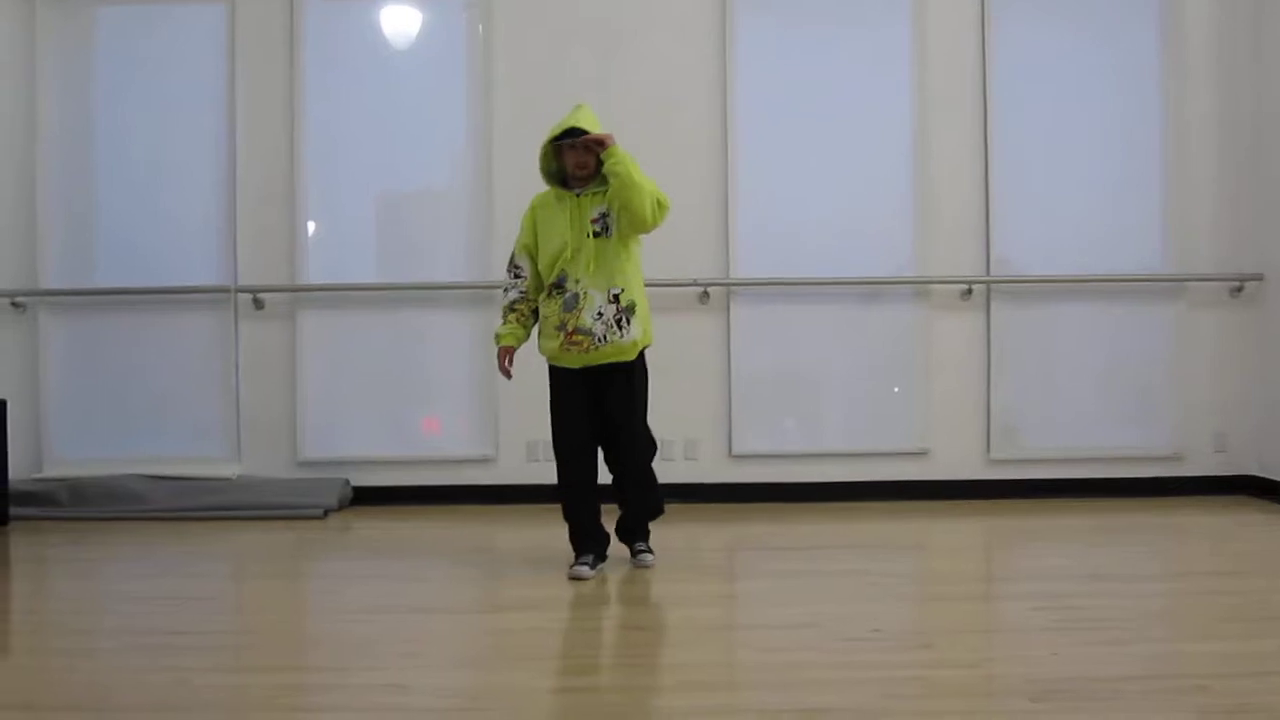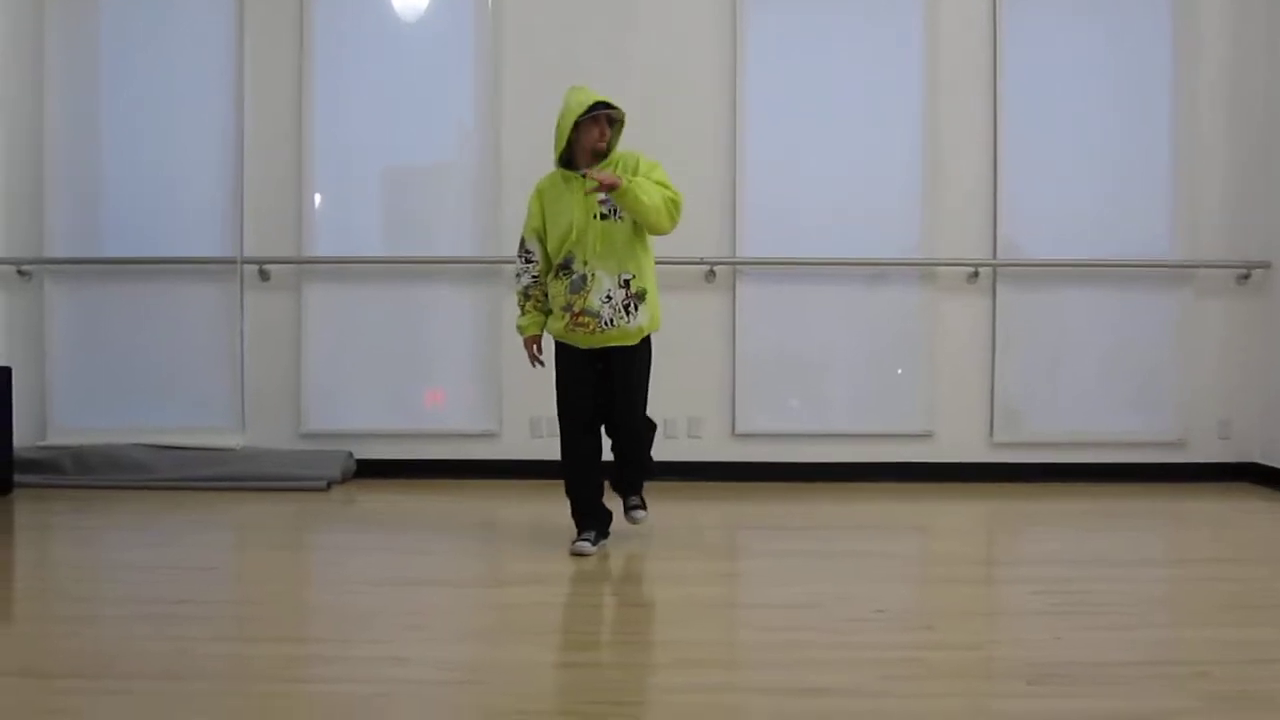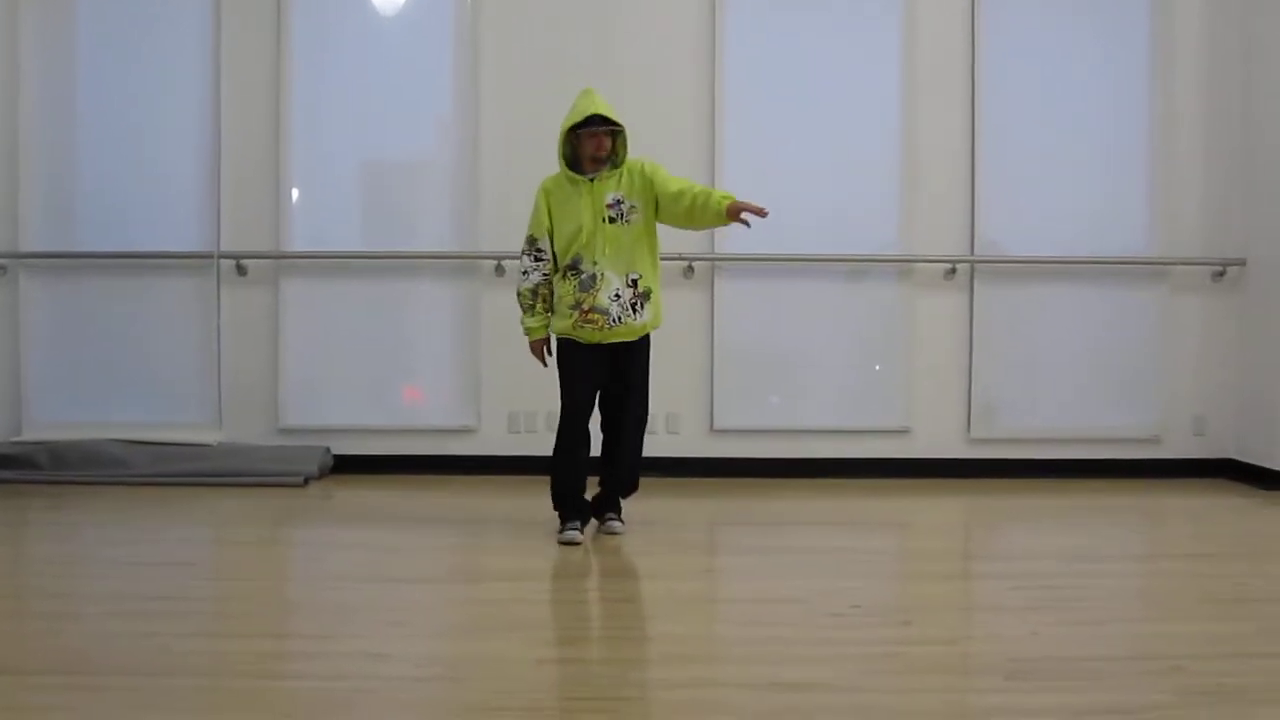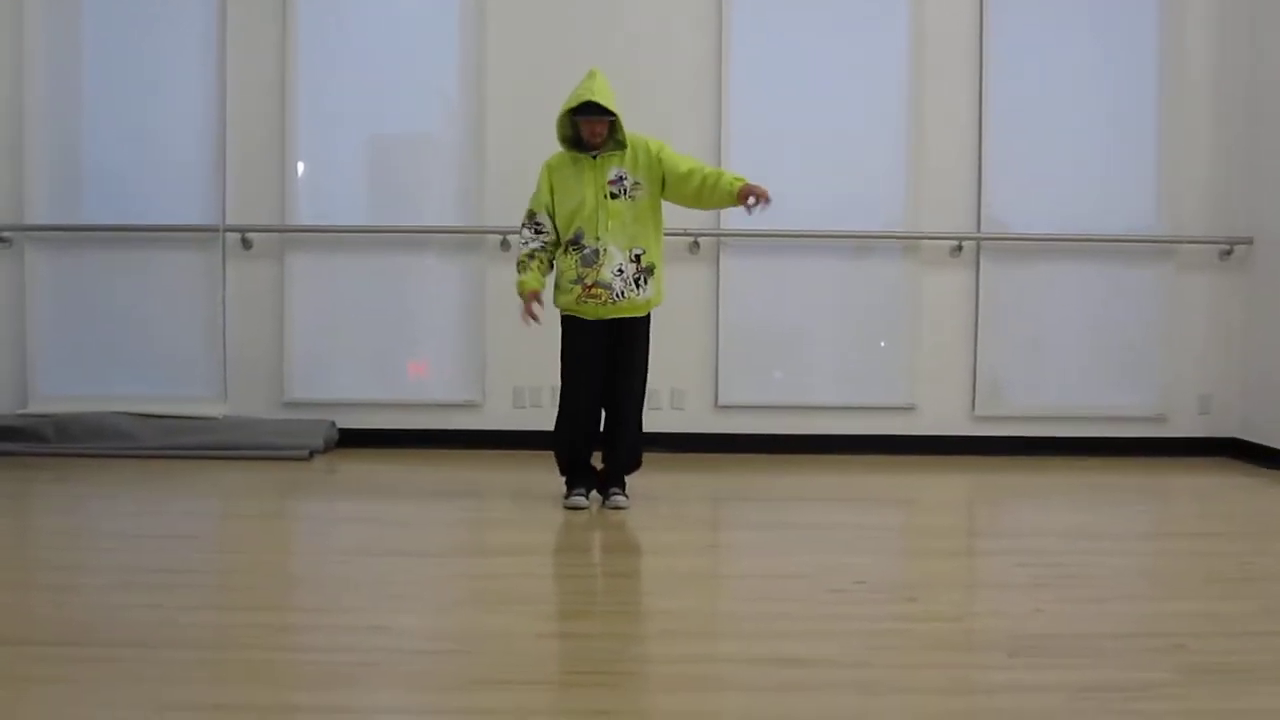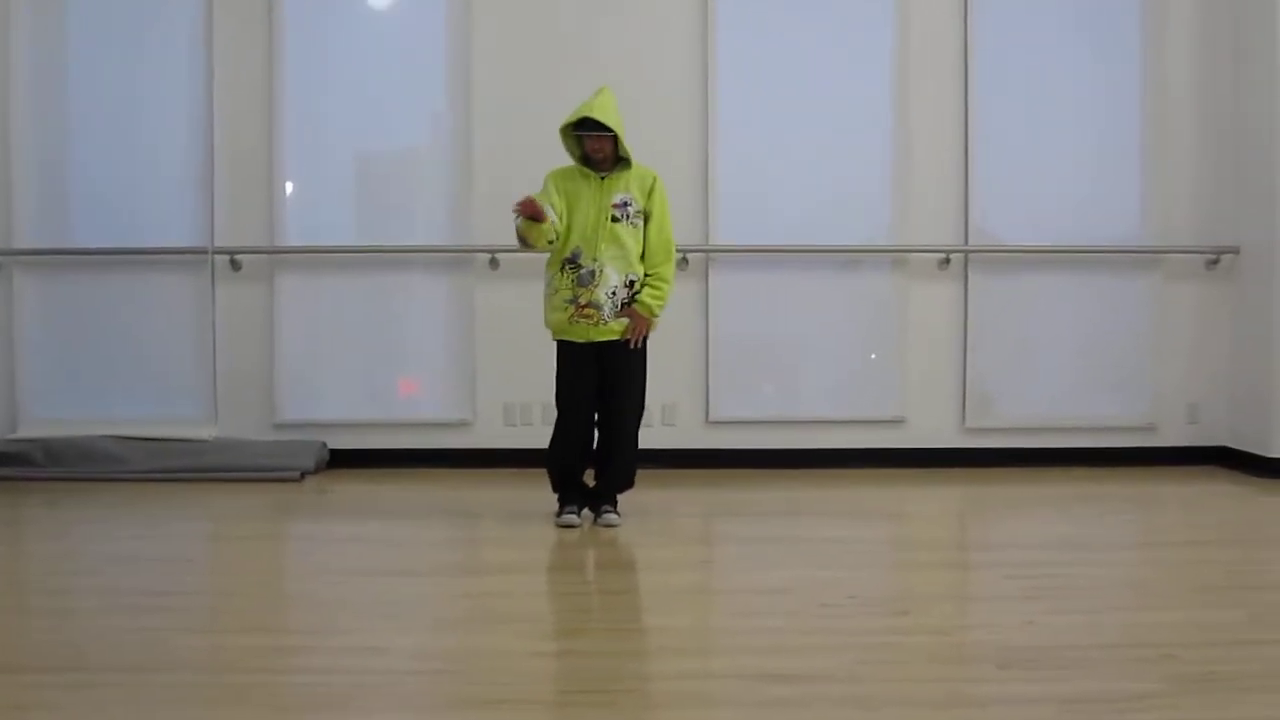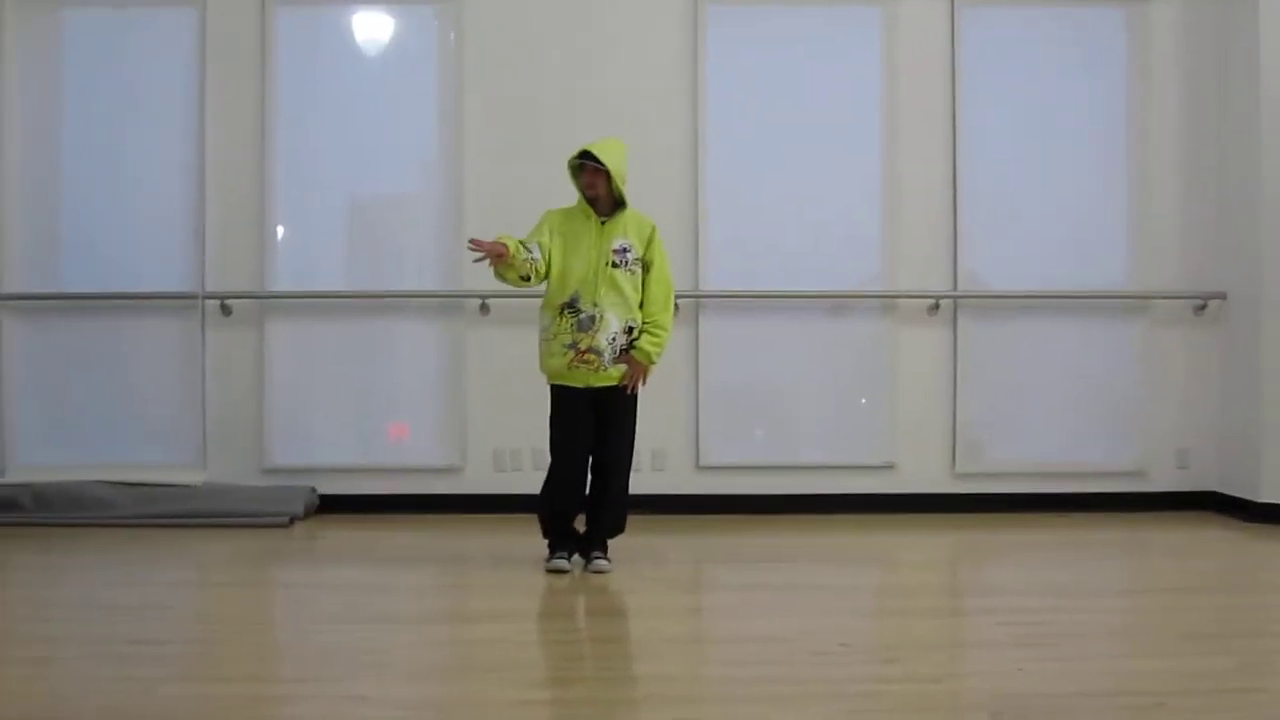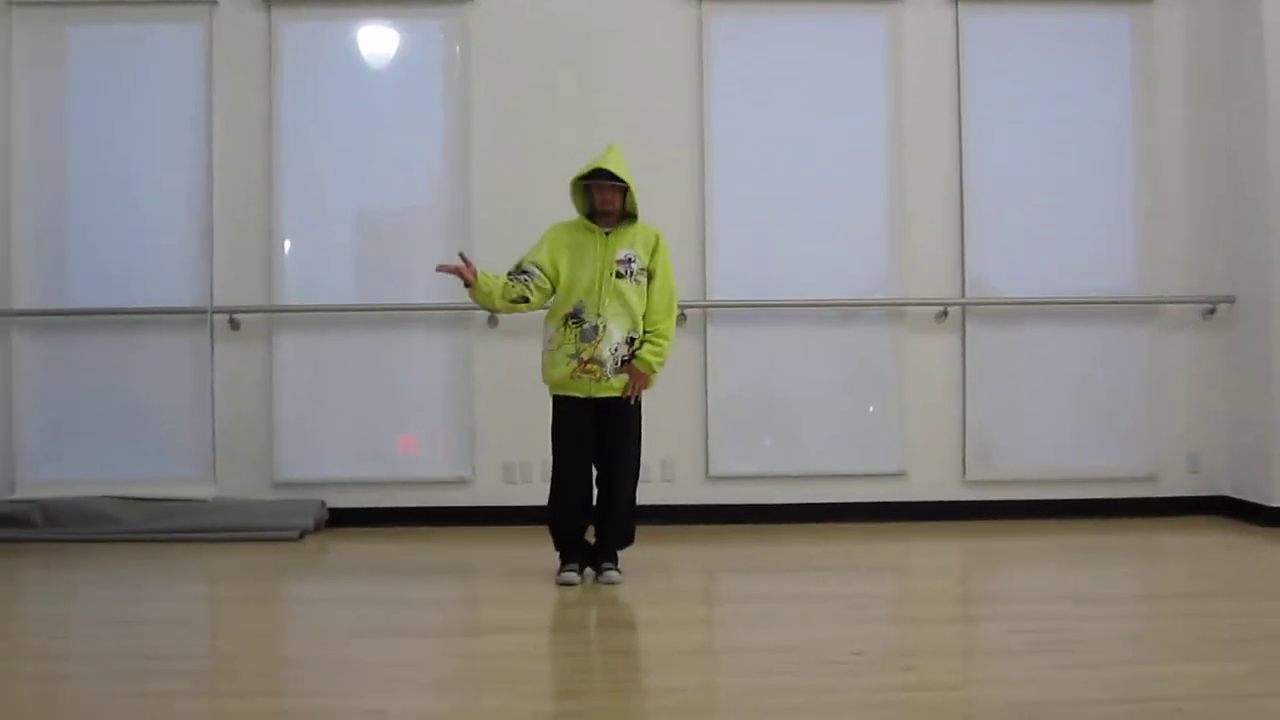
dt=0.7s
person 1, frame 1
left shoulder: (622, 193)
right shoulder: (542, 207)
left elbow: (650, 212)
right elbow: (523, 276)
left wrist: (615, 156)
right wrist: (511, 334)
left hip: (622, 349)
right hip: (566, 355)
left knee: (630, 444)
right knee: (574, 453)
left ankle: (637, 530)
right ankle: (588, 545)
person 1, frame 2
left shoulder: (634, 168)
right shoulder: (548, 190)
left elbow: (665, 213)
right elbow: (532, 262)
left wrist: (622, 186)
right wrist: (531, 322)
left hip: (629, 329)
right hip: (573, 333)
left knee: (628, 420)
right knee: (578, 429)
left ankle: (631, 485)
right ankle: (590, 521)
person 1, frame 3
left shoulder: (641, 176)
right shoulder: (553, 190)
left elbow: (684, 198)
right elbow: (536, 261)
left wrist: (725, 205)
right wrist: (535, 324)
left hip: (631, 327)
right hip: (576, 329)
left knee: (626, 420)
right knee: (574, 418)
left ankle: (611, 502)
right ankle: (571, 510)
person 1, frame 4
left shoulder: (646, 154)
right shoulder: (557, 169)
left elbow: (696, 179)
right elbow: (539, 230)
left wrist: (736, 187)
right wrist: (530, 281)
left hip: (634, 301)
right hip: (580, 305)
left knee: (627, 395)
right knee: (580, 395)
left ankle: (615, 476)
right ankle: (577, 477)
person 1, frame 5
left shoulder: (646, 182)
right shoulder: (560, 181)
left elbow: (661, 253)
right elbow: (544, 235)
left wrist: (648, 306)
right wrist: (533, 219)
left hip: (626, 325)
right hip: (574, 324)
left knee: (622, 416)
right knee: (573, 415)
left ankle: (607, 495)
right ankle: (570, 494)
person 1, frame 6
left shoulder: (642, 229)
right shoulder: (557, 222)
left elbow: (660, 299)
right elbow: (529, 266)
left wrist: (646, 353)
right wrist: (506, 253)
left hip: (620, 371)
right hip: (570, 369)
left knee: (614, 462)
right knee: (567, 459)
left ankle: (598, 540)
right ankle: (560, 540)
person 1, frame 7
left shoulder: (648, 239)
right shoulder: (560, 237)
left elbow: (662, 309)
right elbow: (526, 290)
left wrist: (647, 363)
right wrist: (479, 282)
left hip: (623, 382)
right hip: (571, 380)
left knee: (619, 473)
right knee: (570, 471)
left ankle: (608, 552)
right ankle: (571, 552)
